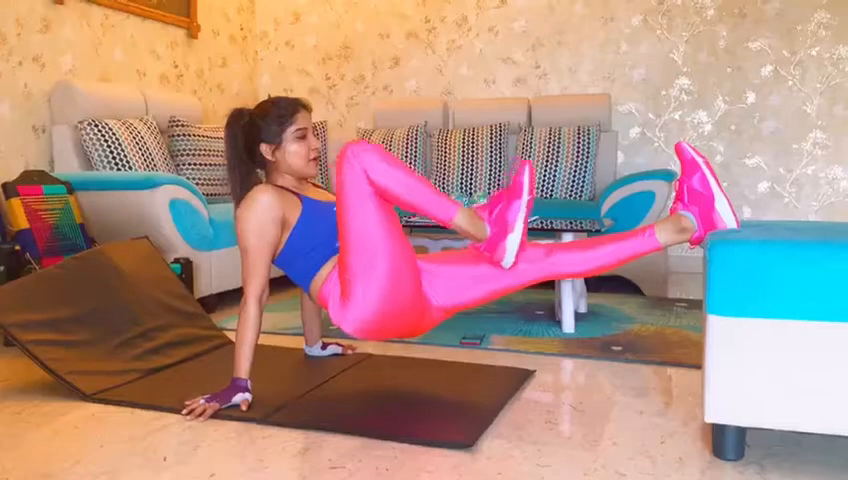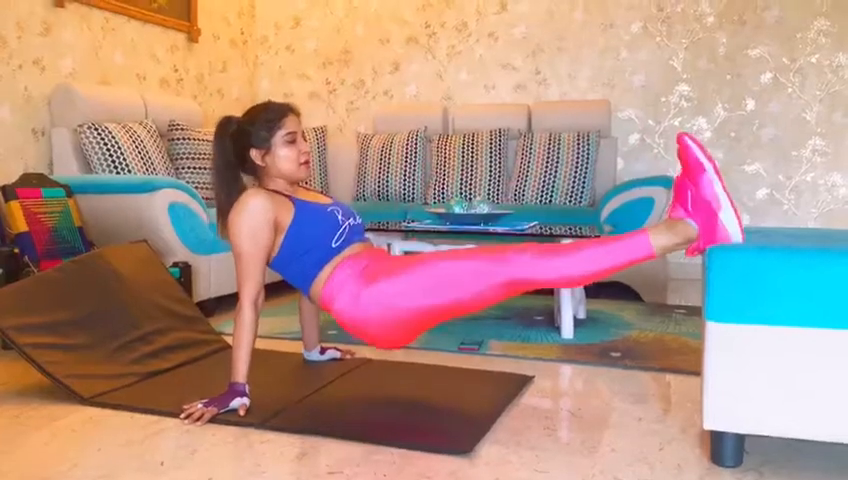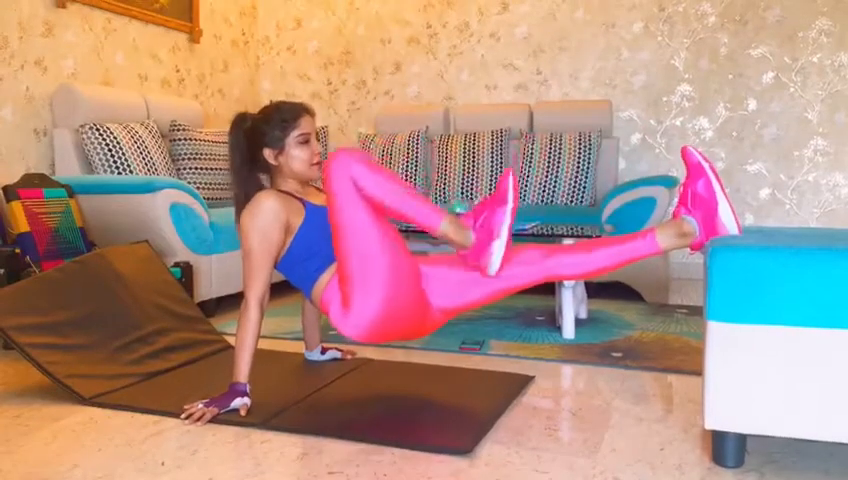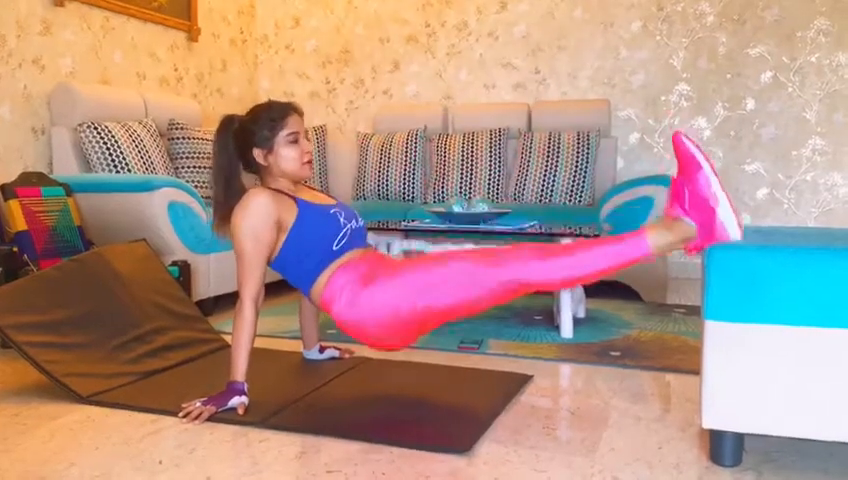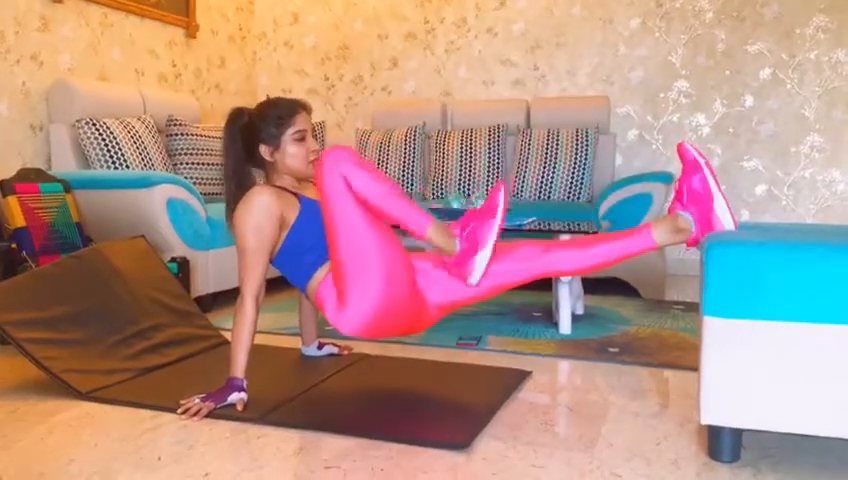
dt=0.7s
person 1, frame 1
left shoulder: (309, 192)
right shoulder: (264, 202)
right elbow: (254, 295)
left wrist: (316, 344)
right wrist: (238, 383)
left hip: (407, 292)
right hip: (372, 303)
left knee: (543, 258)
right knee: (360, 154)
left ankle: (683, 224)
right ankle: (481, 227)
person 1, frame 2
left shoulder: (302, 195)
right shoulder: (256, 206)
right elbow: (249, 299)
left wrist: (313, 348)
right wrist: (236, 389)
left hip: (397, 286)
right hip: (374, 302)
left knee: (530, 260)
right knee: (521, 266)
left ankle: (683, 227)
right ankle: (684, 228)
person 1, frame 3
left shoulder: (312, 197)
right shoulder: (267, 208)
right elbow: (254, 299)
left wrist: (315, 349)
right wrist: (237, 388)
left hip: (408, 294)
right hip: (374, 305)
left knee: (538, 260)
right knee: (350, 165)
left ankle: (683, 230)
right ankle: (470, 232)
person 1, frame 4
left shoulder: (306, 194)
right shoulder: (259, 206)
right elbow: (249, 298)
left wrist: (312, 347)
right wrist: (234, 387)
left hip: (397, 291)
right hip: (373, 305)
left knee: (530, 257)
right knee: (519, 270)
left ankle: (680, 227)
right ankle: (682, 227)
person 1, frame 5
left shoulder: (308, 191)
right shoulder: (262, 203)
right elbow: (250, 294)
left wrist: (312, 344)
right wrist: (233, 383)
left hip: (403, 289)
right hip: (369, 301)
left knee: (536, 255)
right knee: (341, 163)
left ankle: (680, 226)
right ankle: (452, 240)
